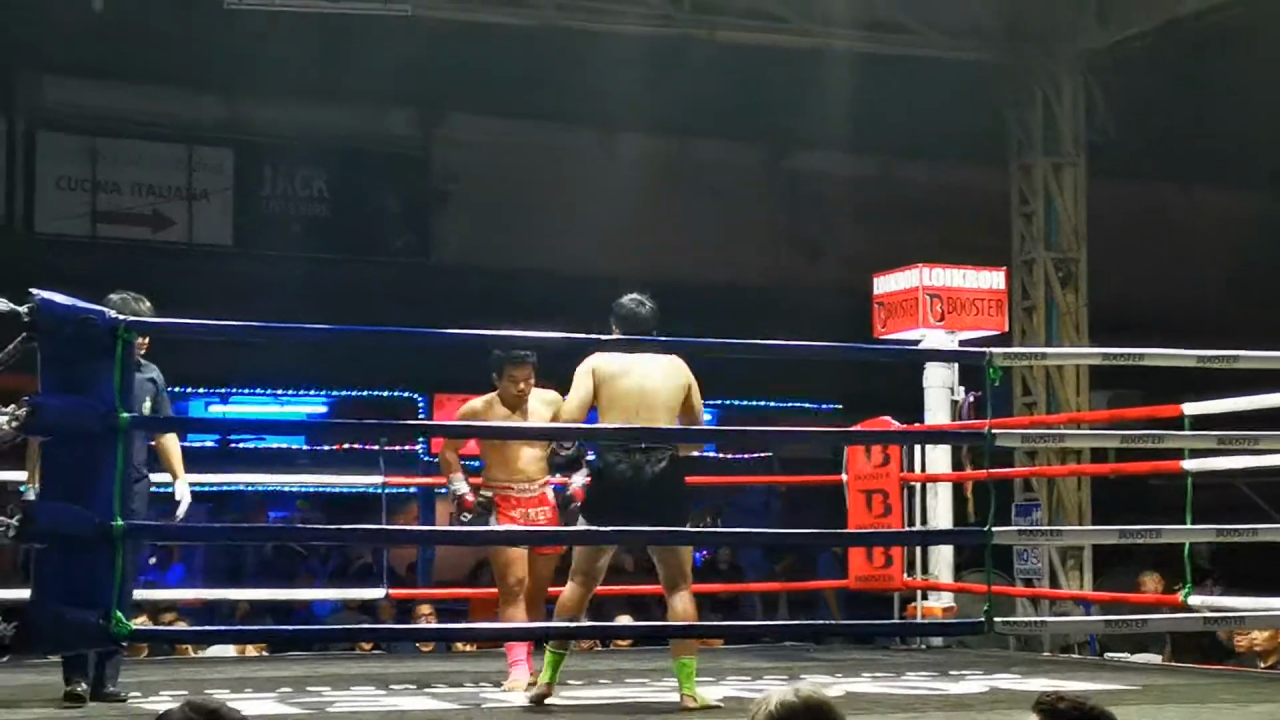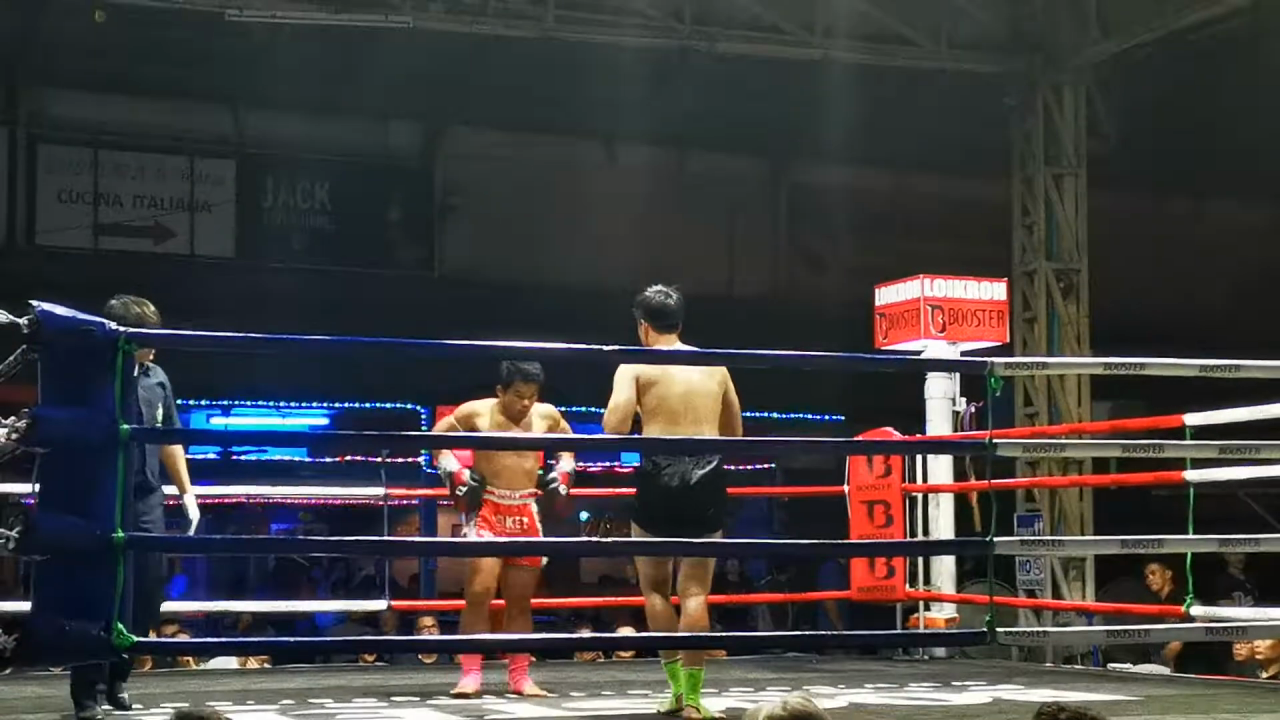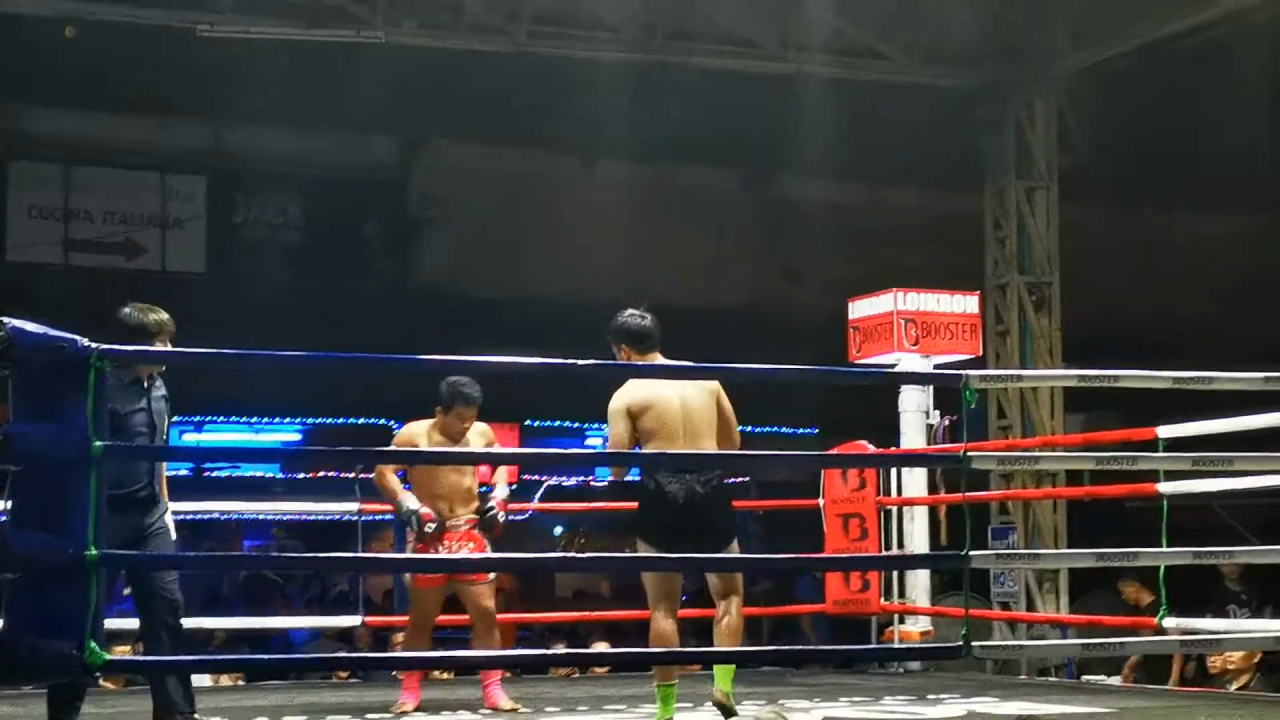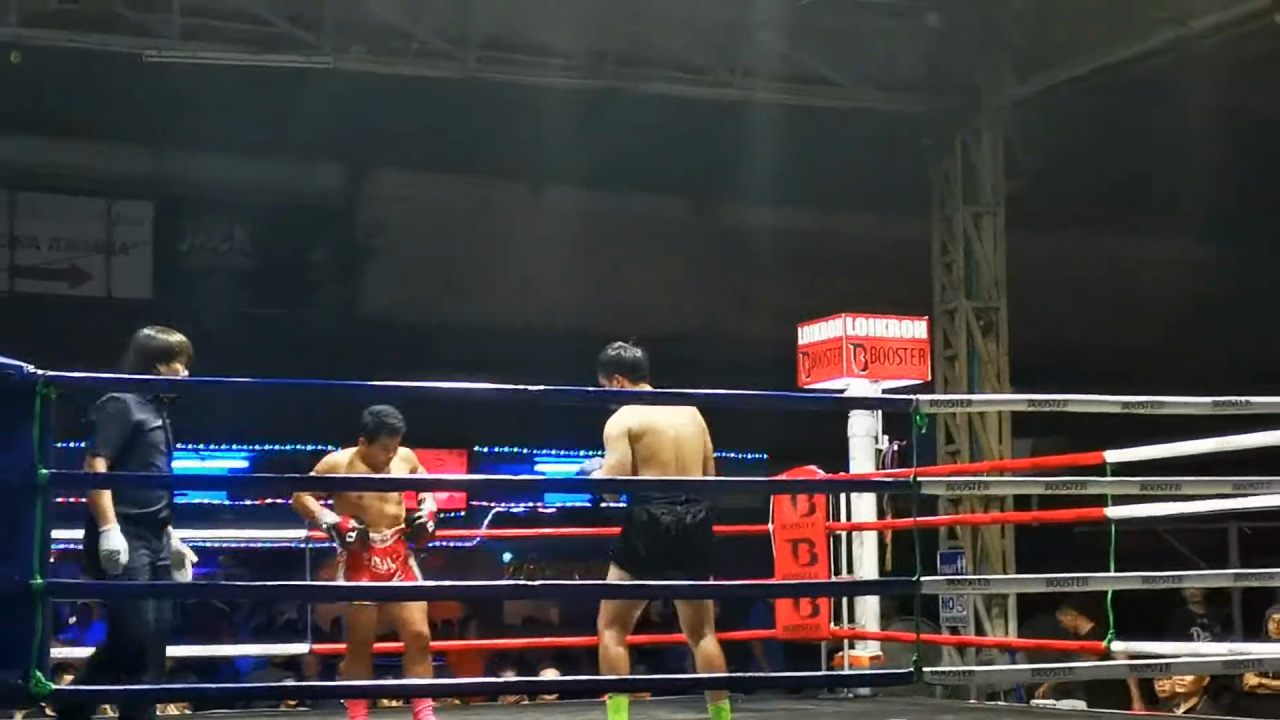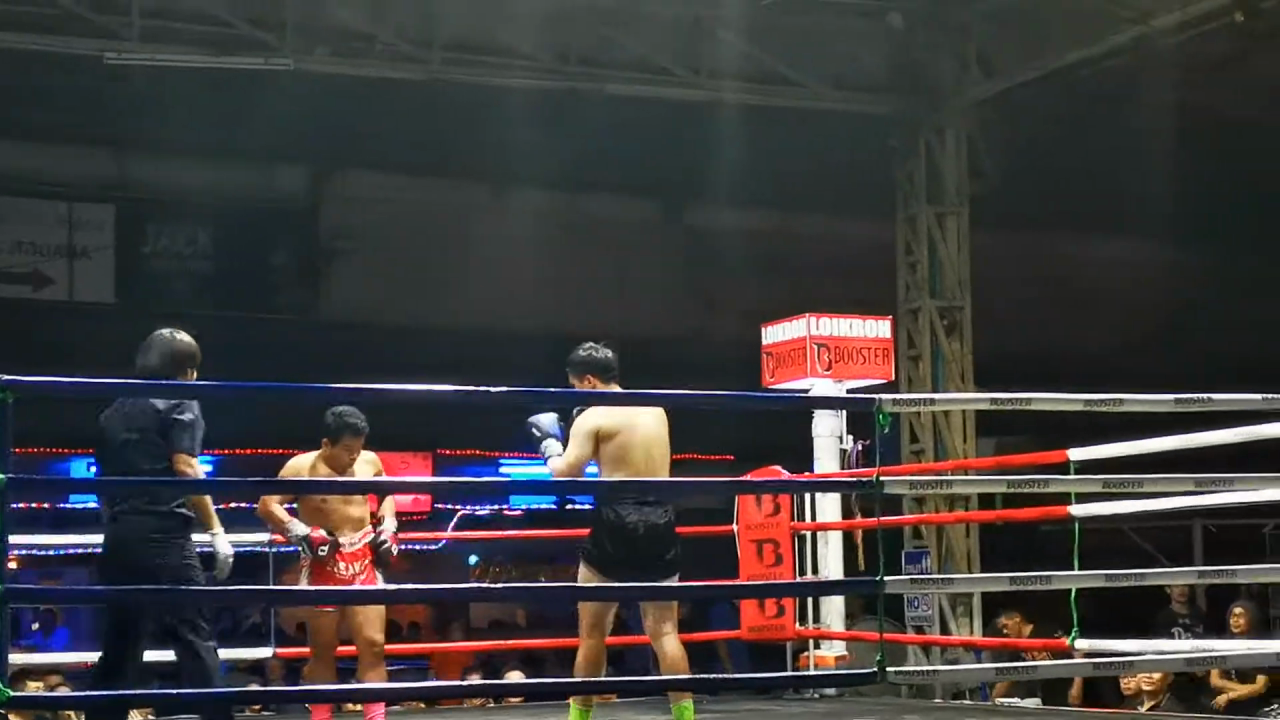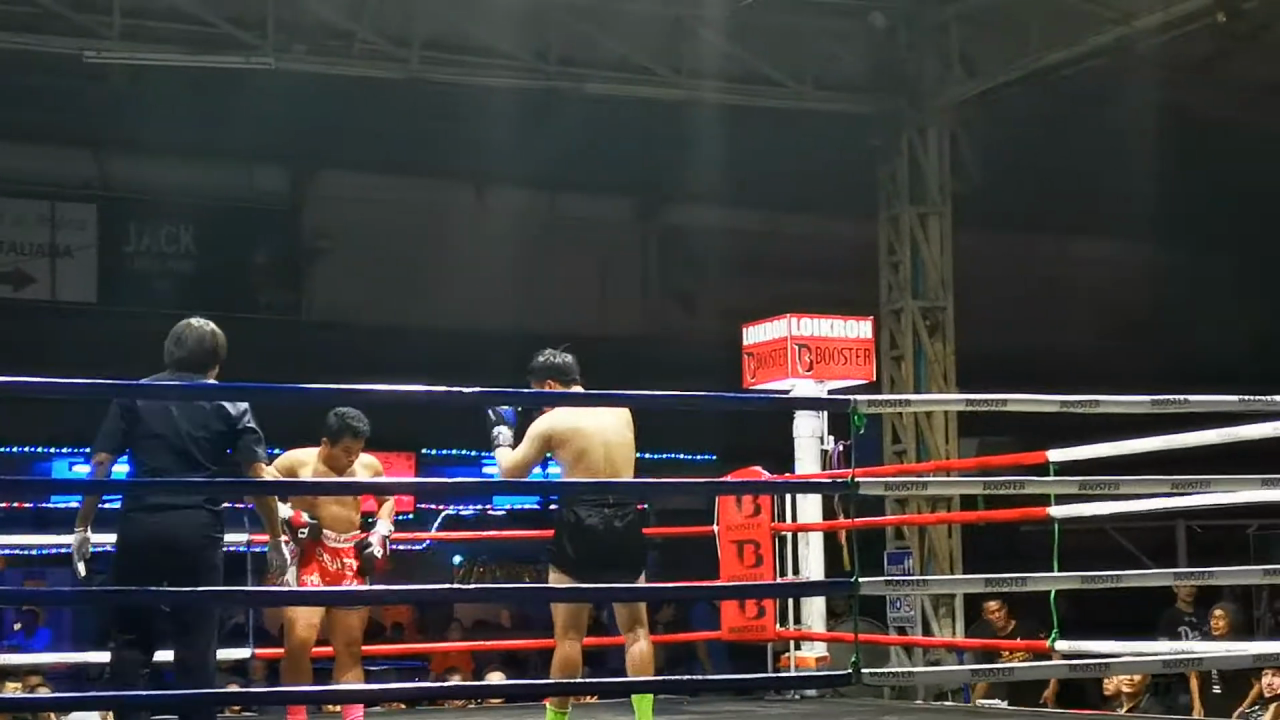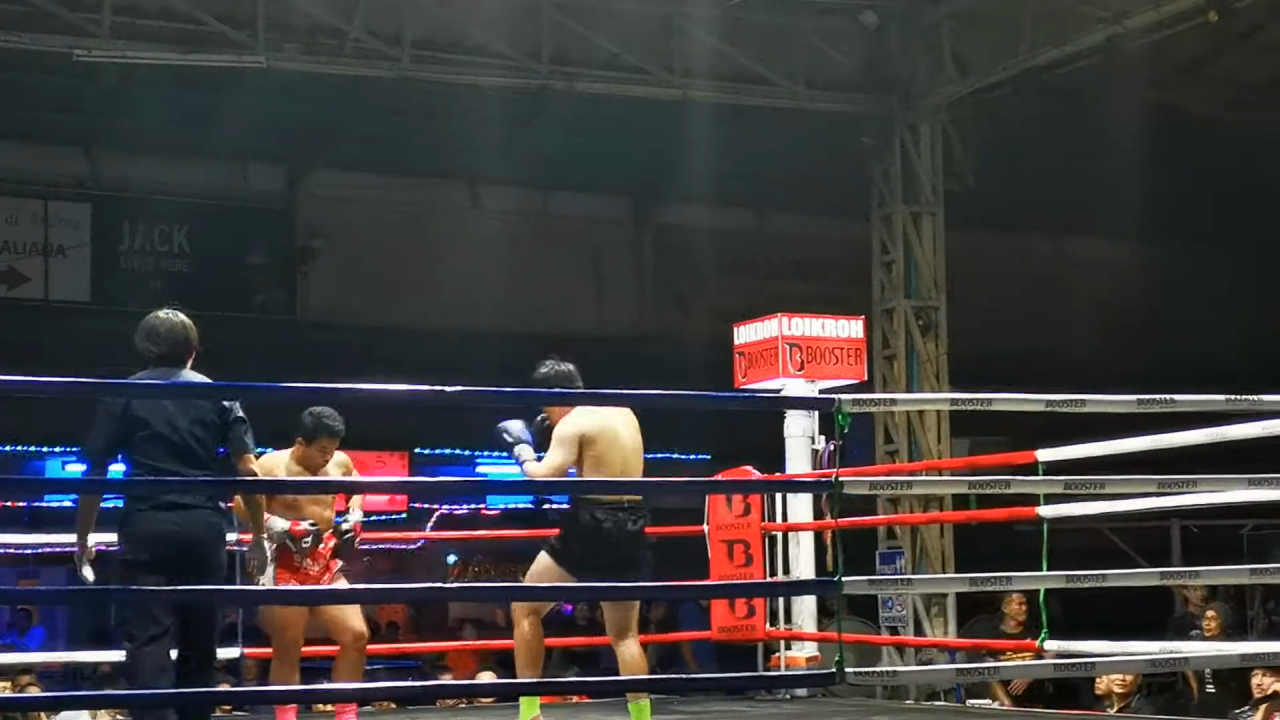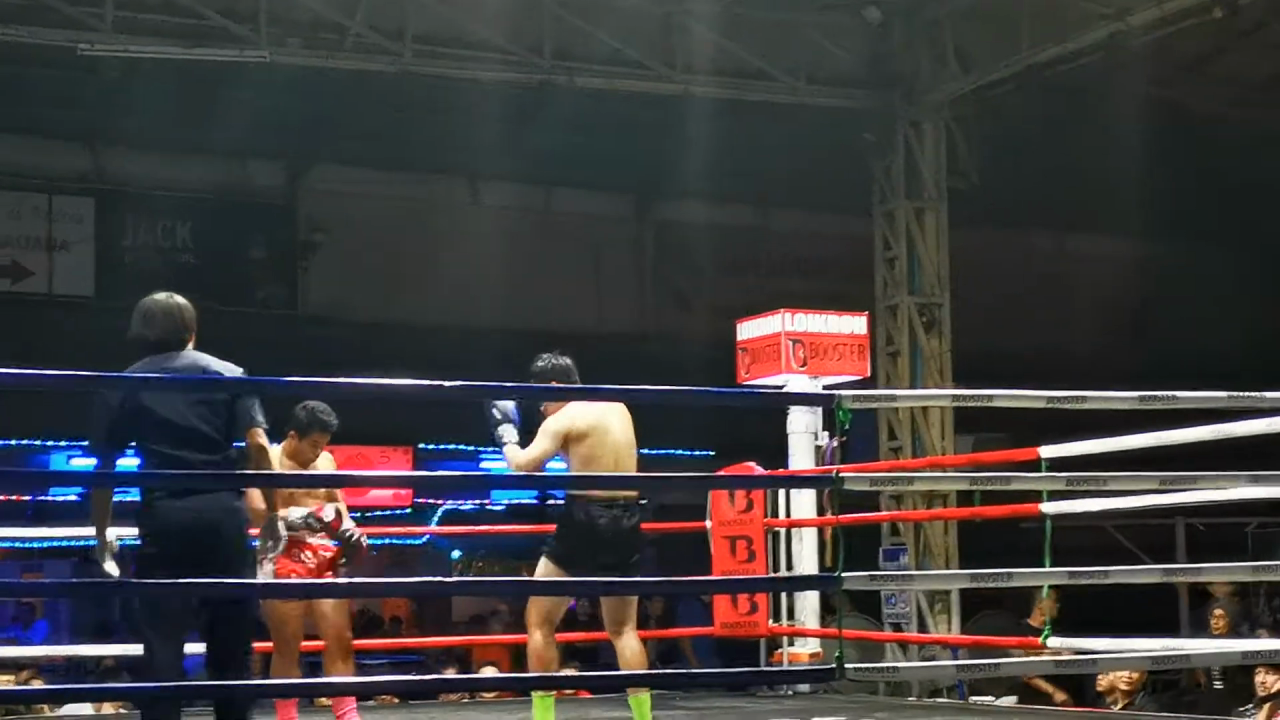
dt=0.3s
person 1, frame 1
left shoulder: (150, 375)
left elbow: (164, 432)
left wrist: (180, 480)
right wrist: (35, 483)
left hip: (131, 491)
left knee: (120, 587)
left ankle: (104, 678)
right ankle: (77, 676)
person 1, frame 2
left shoulder: (157, 378)
left elbow: (170, 439)
left wrist: (187, 492)
left hip: (147, 501)
left knee: (148, 596)
left ankle: (113, 678)
person 1, frame 3
left shoulder: (157, 389)
right shoulder: (101, 387)
left wrist: (165, 508)
left hip: (149, 517)
right hip: (105, 517)
left knee: (166, 608)
person 1, frame 4
left shoulder: (154, 408)
right shoulder: (121, 403)
right elbow: (95, 466)
left wrist: (169, 537)
right wrist: (109, 528)
left hip: (146, 537)
right hip: (121, 537)
left knee: (152, 637)
right knee: (133, 634)
person 1, frame 5
left shoulder: (115, 410)
right shoulder: (181, 404)
left elbow: (103, 479)
right elbow: (185, 468)
right wrist: (215, 531)
left hip: (122, 536)
right hip: (163, 535)
left knee: (120, 644)
right knee: (195, 640)
person 1, frame 6
left shoulder: (133, 395)
right shoulder: (231, 404)
left elbow: (101, 464)
right elbow: (259, 476)
left wrist: (83, 526)
right wrist: (275, 539)
left hip: (141, 527)
right hip: (198, 530)
left knee: (131, 638)
right knee: (196, 645)
person 1, frame 7
left shoulder: (121, 396)
right shoulder: (219, 396)
left elbow: (95, 472)
right elbow: (248, 470)
left wrist: (83, 538)
right wrist: (259, 534)
left hip: (145, 529)
right hip: (203, 529)
left knee: (147, 642)
right knee: (198, 644)
person 1, frame 8
left shoulder: (127, 386)
right shoulder: (227, 374)
left elbow: (105, 466)
right elbow: (258, 446)
left wrist: (101, 533)
left hip: (164, 517)
right hip: (223, 512)
left knee: (164, 638)
right knee: (233, 632)
person 2, frame 1
left shoulder: (597, 362)
right shoulder: (677, 366)
left elbow: (568, 420)
right elbow: (696, 438)
left hip: (612, 474)
right hip: (663, 477)
left knee: (581, 580)
right knee: (678, 585)
left ankle: (546, 677)
right ankle: (689, 689)
person 2, frame 2
left shoulder: (634, 368)
right shoulder: (715, 366)
left elbow: (614, 428)
right elbow: (734, 433)
left hip: (659, 479)
right hip: (706, 477)
left knee: (654, 589)
right knee: (694, 591)
person 2, frame 3
left shoulder: (626, 396)
right shoulder: (705, 378)
left elbow: (618, 467)
right elbow: (732, 443)
left wrist: (628, 442)
left hip: (662, 497)
right hip: (710, 493)
left knee: (663, 609)
right knee: (730, 596)
right ankle: (723, 686)
person 2, frame 4
left shoulder: (622, 420)
right shoulder: (690, 410)
left wrist: (595, 475)
left hip: (649, 524)
right hip: (695, 522)
left knee: (611, 625)
right knee: (701, 633)
person 2, frame 5
left shoulder: (592, 418)
right shoulder: (655, 411)
left elbow: (565, 478)
left wrist: (550, 444)
left hip: (616, 525)
right hip: (660, 524)
left knee: (593, 634)
right knee: (664, 633)
person 2, frame 6
left shoulder: (550, 422)
right shoulder: (620, 410)
left elbow: (509, 474)
left wrist: (501, 432)
left hip: (580, 525)
right hip: (625, 524)
left knee: (568, 636)
right knee: (636, 632)
person 2, frame 7
left shoulder: (572, 424)
right shoulder: (624, 413)
left elbow: (545, 479)
left wrist: (522, 450)
left hip: (589, 525)
right hip: (630, 527)
left knee: (525, 610)
right knee: (625, 635)
person 2, frame 8
left shoulder: (563, 420)
right shoulder: (618, 409)
left elbow: (521, 468)
left wrist: (507, 430)
left hip: (585, 523)
right hip: (626, 524)
left knee: (540, 623)
right knee: (623, 629)
person 3, frame 1
left shoulder: (550, 401)
right shoulder: (478, 410)
left elbow: (571, 437)
right elbow: (449, 450)
left wrist: (576, 474)
right wrist: (462, 493)
left hip: (543, 502)
right hip: (502, 505)
left knee: (537, 591)
right knee: (513, 587)
left ankle: (526, 659)
right ankle: (518, 666)
person 3, frame 2
left shoulder: (547, 415)
right shoulder: (476, 412)
left elbow: (567, 437)
right elbow: (438, 434)
left wrist: (564, 469)
right wrist: (453, 470)
left hip: (526, 514)
right hip: (487, 512)
left knee: (519, 602)
right knee: (479, 594)
left ankle: (520, 676)
right ankle: (470, 673)
person 3, frame 3
left shoulder: (482, 433)
right shoulder: (415, 434)
left elbow: (502, 462)
right elbow: (383, 472)
left wrist: (499, 496)
right wrist: (412, 508)
left hip: (470, 534)
right hip: (431, 537)
left knee: (486, 615)
right knee: (421, 620)
left ankle: (493, 692)
right ankle: (410, 691)
person 3, frame 4
left shoulder: (405, 458)
right shoulder: (337, 463)
right elbow: (300, 497)
left wrist: (428, 508)
right wrist: (332, 522)
left hip: (399, 557)
right hip: (359, 560)
left knee: (419, 635)
right knee: (360, 645)
person 3, frame 5
left shoulder: (370, 462)
right shoulder: (301, 467)
left elbow: (387, 494)
right elbow: (267, 505)
left wrist: (388, 527)
right wrist: (302, 533)
left hip: (364, 561)
right hip: (323, 565)
left knee: (373, 645)
right knee: (323, 649)
person 3, frame 6
left shoulder: (369, 465)
right shoulder: (297, 460)
left elbow: (388, 497)
left wrist: (381, 531)
right wrist: (285, 515)
left hip: (352, 561)
right hip: (308, 558)
left knee: (349, 648)
right knee: (299, 643)
person 3, frame 7
left shoulder: (340, 463)
right shoulder: (272, 464)
left elbow: (358, 490)
right elbow: (242, 503)
left wrist: (354, 517)
right wrist: (279, 527)
left hip: (326, 563)
right hip: (286, 565)
left knee: (356, 636)
right knee: (287, 649)
person 3, frame 8
left shoulder: (324, 461)
right shoulder: (267, 460)
right elbow: (256, 509)
left wrist: (347, 525)
right wrist: (297, 518)
left hip: (324, 556)
right hip: (282, 557)
left knee: (340, 639)
right knee: (287, 645)
